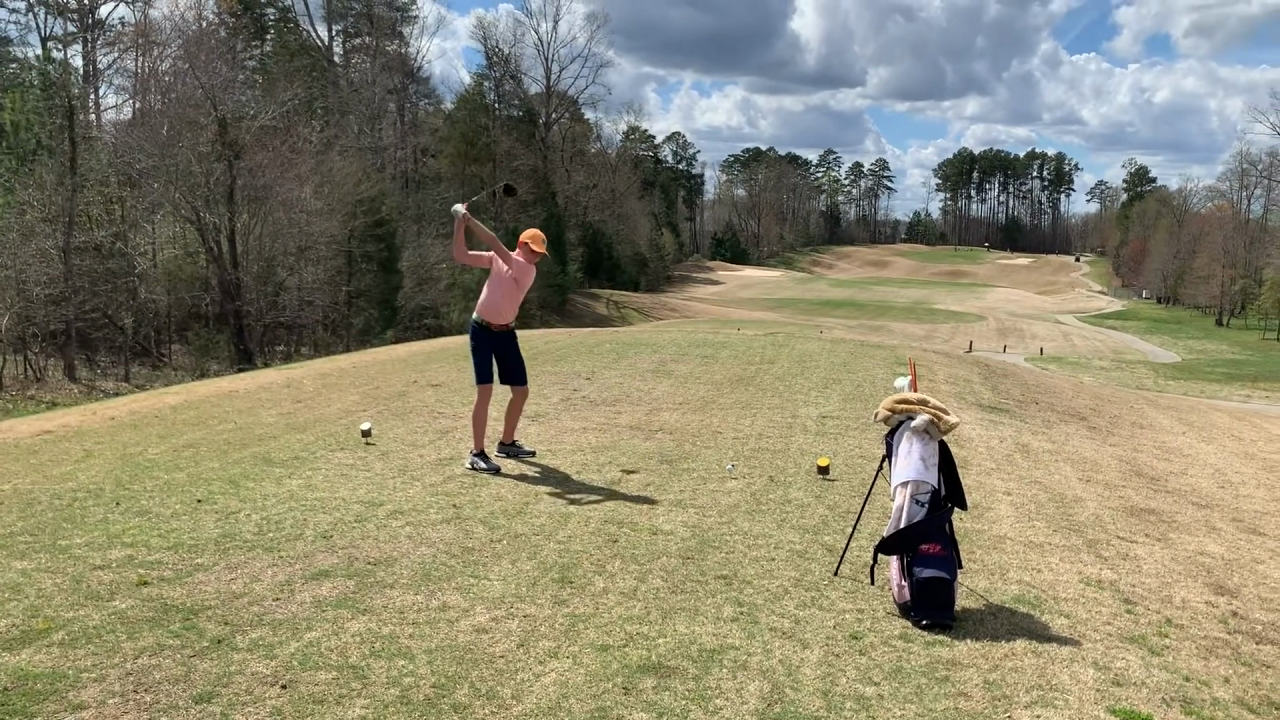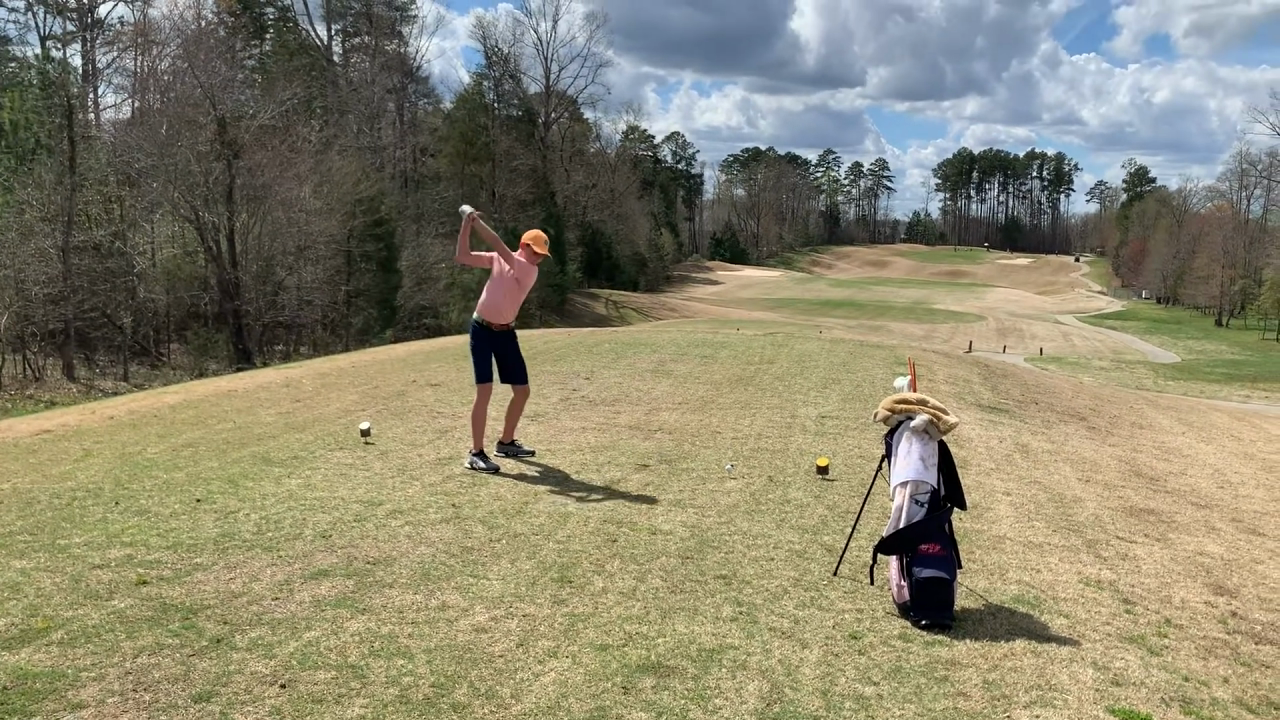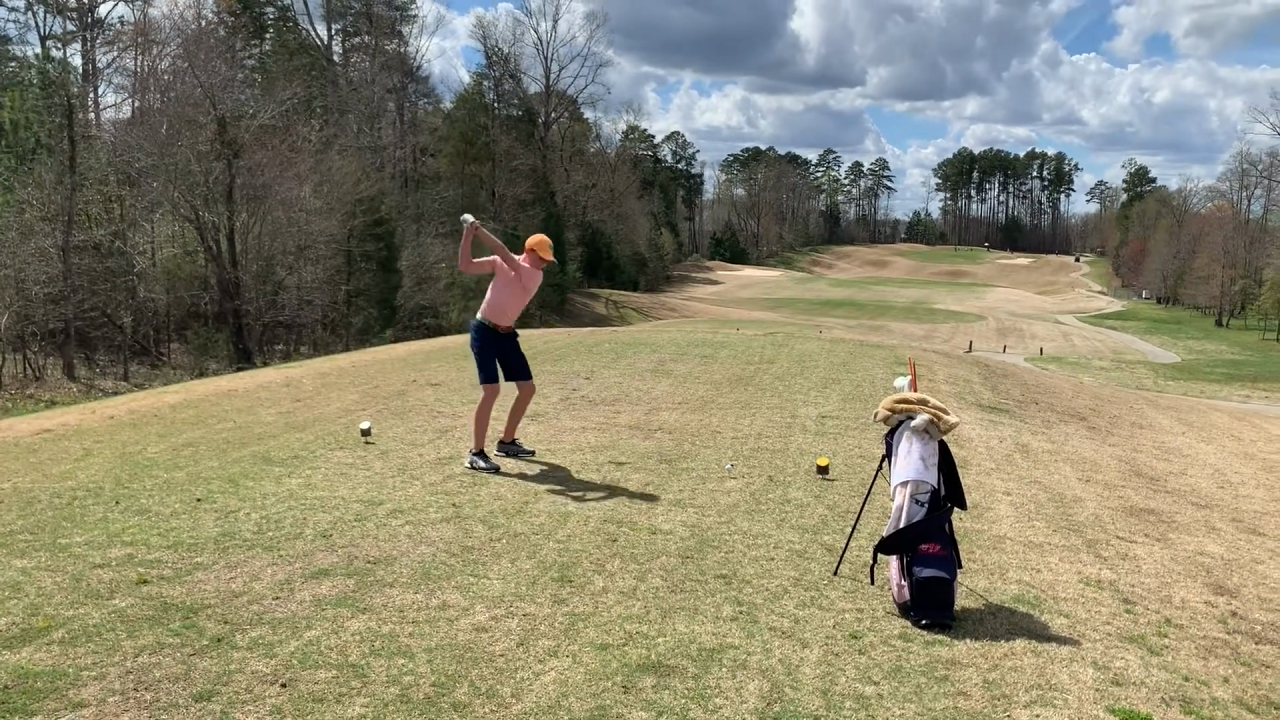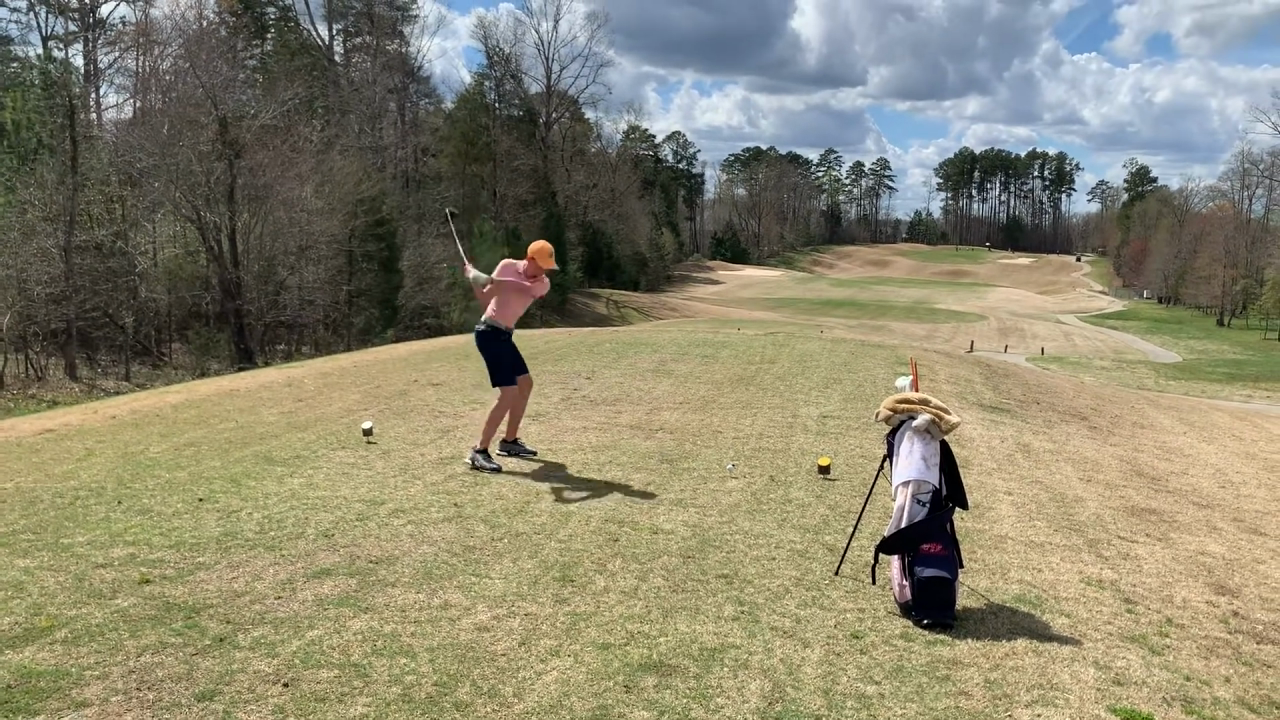
dt=0.1s
person 1, frame 1
left shoulder: (528, 270)
right shoulder: (497, 258)
left elbow: (495, 245)
right elbow: (460, 256)
left wrist: (469, 219)
right wrist: (460, 222)
left hip: (505, 334)
right hip: (481, 330)
left knee: (521, 392)
right knee: (485, 391)
left ankle: (506, 442)
right ankle: (477, 453)
person 1, frame 2
left shoulder: (529, 271)
right shoulder: (498, 258)
left elbow: (498, 245)
right elbow: (462, 257)
left wrist: (474, 220)
right wrist: (466, 224)
left hip: (505, 333)
right hip: (482, 330)
left knee: (522, 391)
right knee: (484, 390)
left ankle: (506, 442)
right ankle: (476, 453)
person 1, frame 3
left shoulder: (534, 277)
right shoulder: (504, 261)
left elbow: (501, 251)
right elbow: (464, 266)
left wrist: (477, 229)
right wrist: (468, 232)
left hip: (506, 334)
right hip: (484, 332)
left knee: (527, 390)
right knee: (491, 391)
left ankle: (508, 442)
right ankle: (476, 453)
person 1, frame 4
left shoulder: (542, 284)
right shoulder: (508, 266)
left elbow: (515, 286)
right elbow: (486, 298)
left wrist: (488, 281)
right wrist: (477, 278)
left hip: (503, 335)
right hip: (490, 334)
left knee: (525, 384)
right knee: (508, 394)
left ankle: (509, 440)
right ankle: (480, 450)
